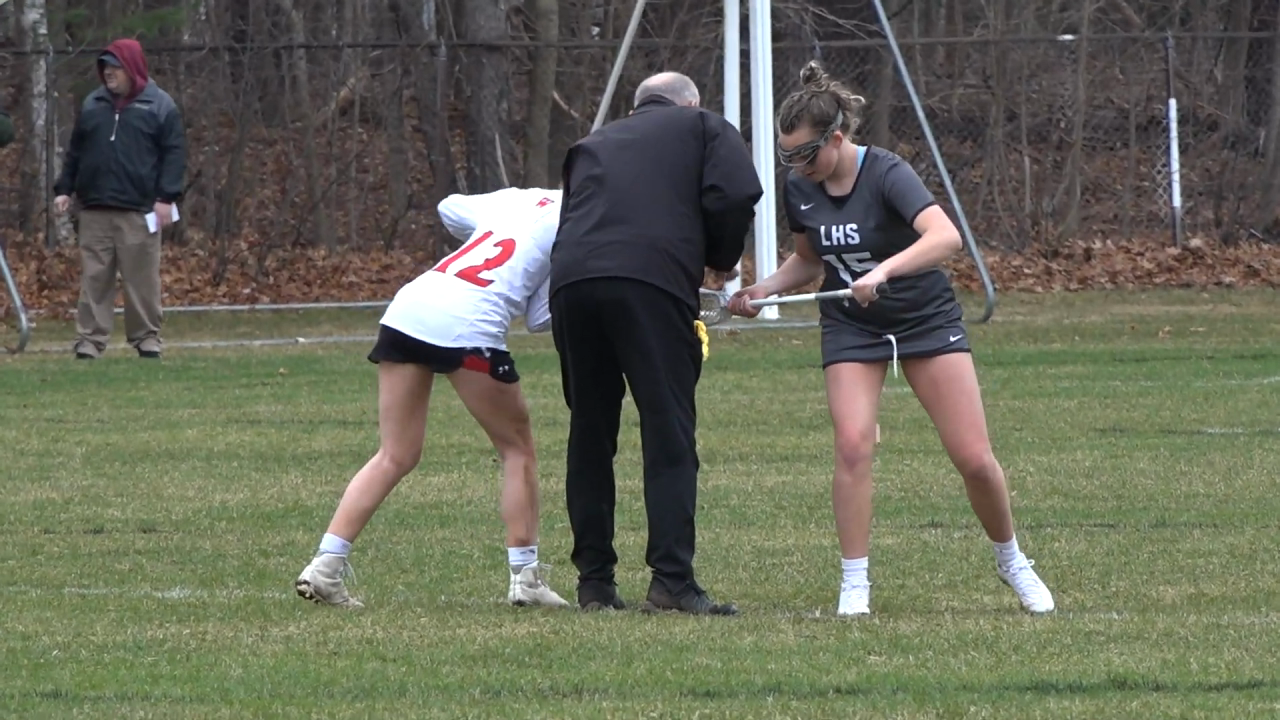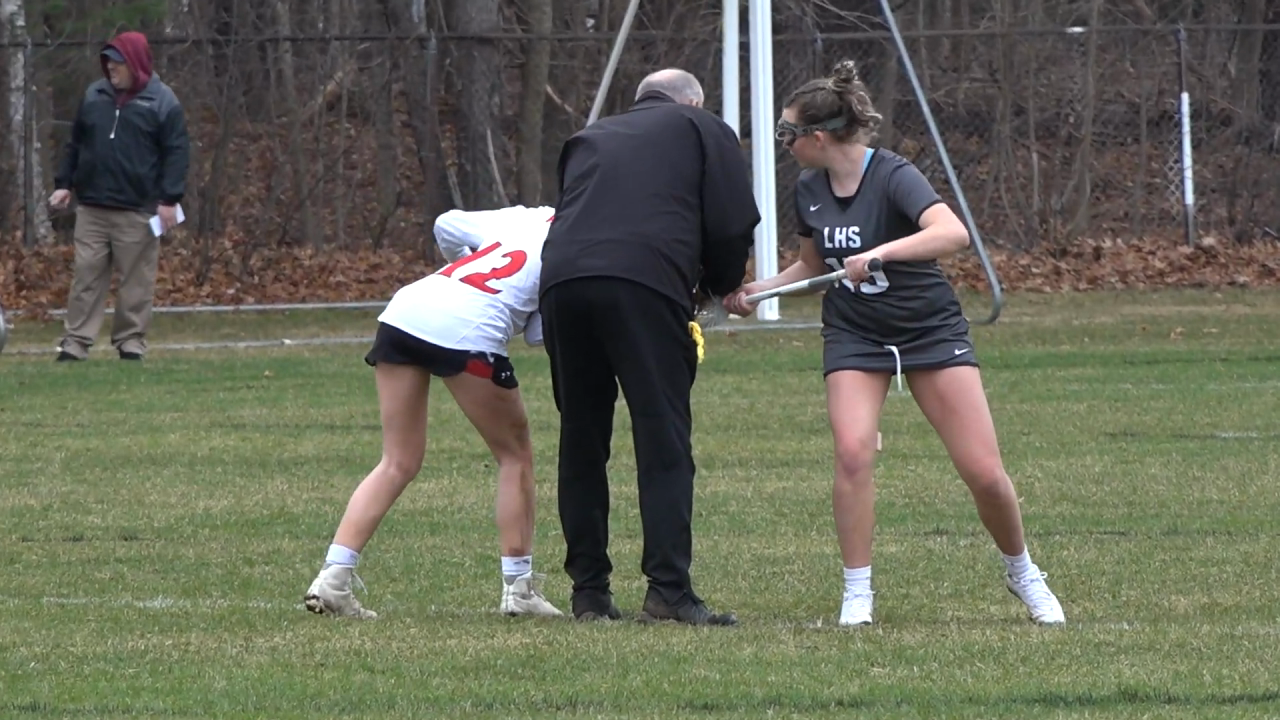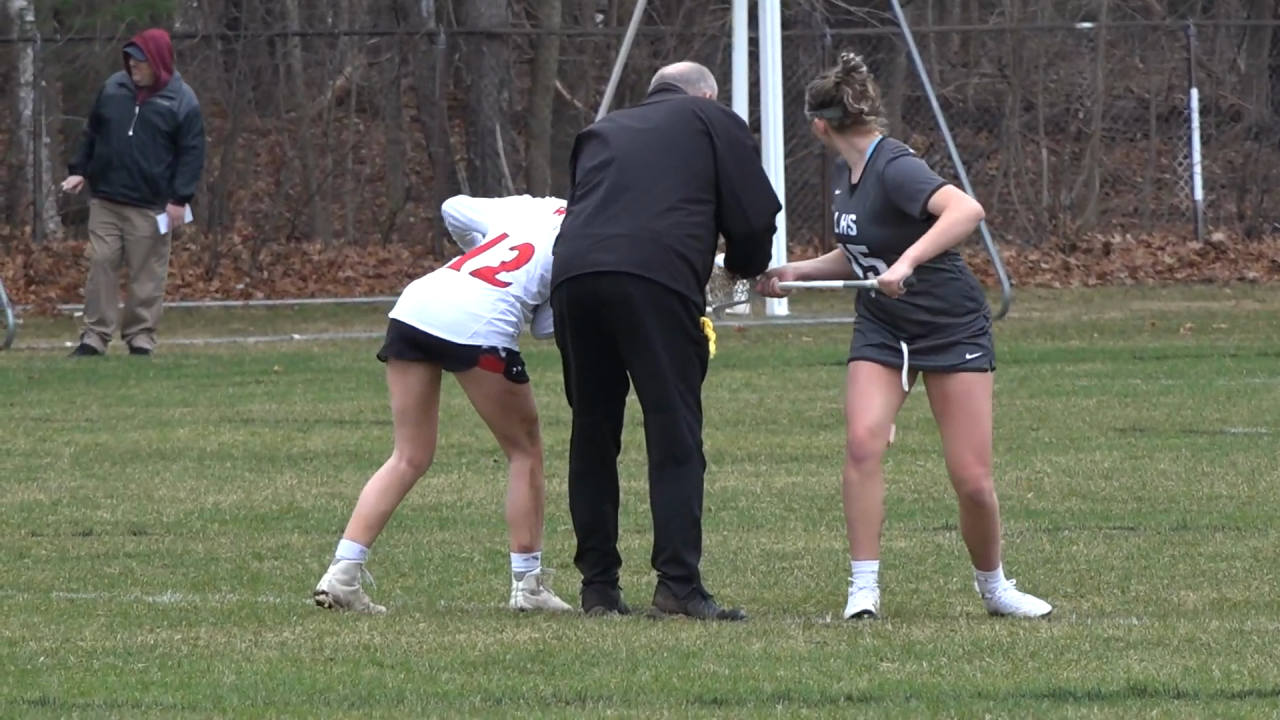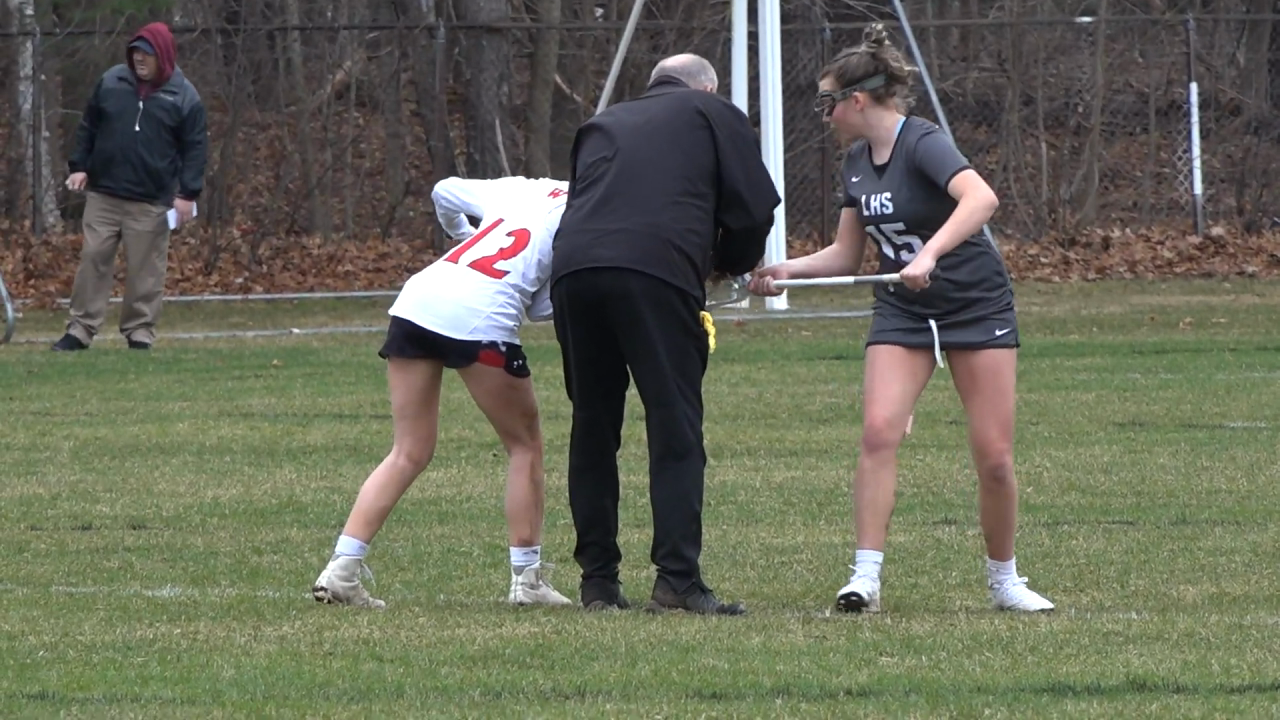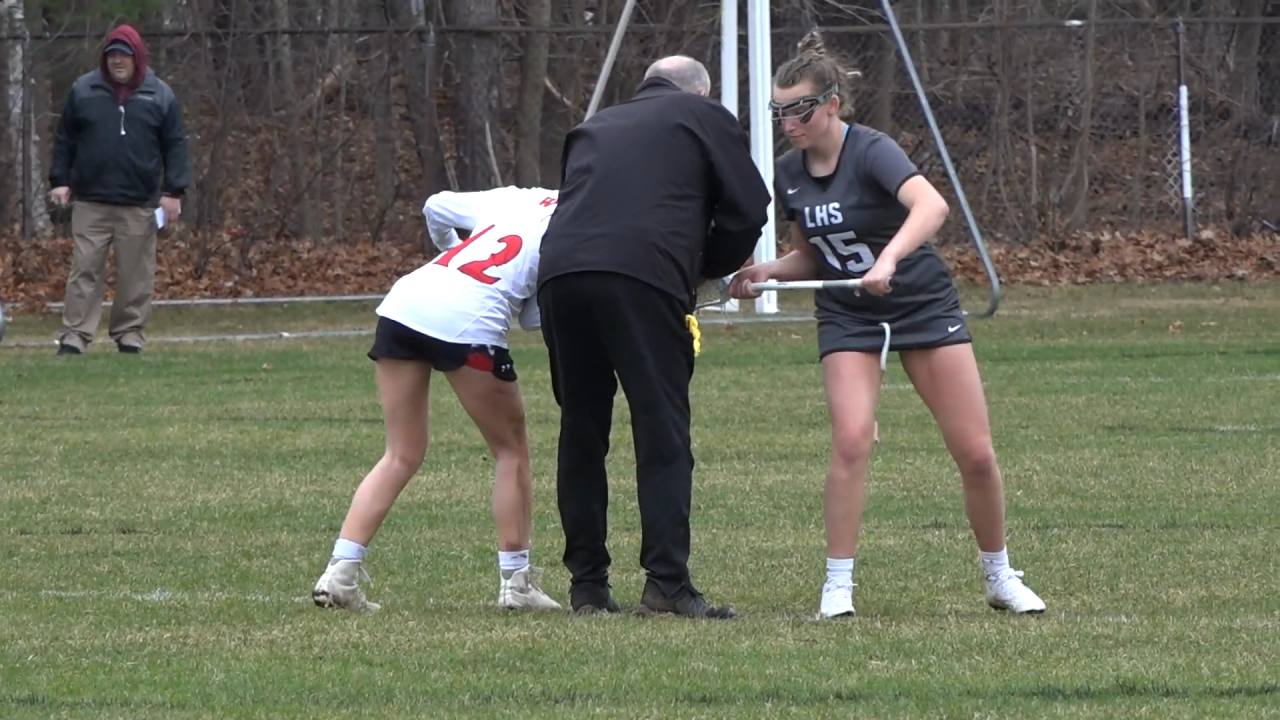
dt=0.4s
person 1, frame 1
left shoulder: (888, 172)
right shoulder: (799, 189)
left elbow: (947, 238)
left wrist: (883, 270)
right wrist: (764, 288)
left hip: (927, 319)
right hip: (851, 326)
left knee: (974, 457)
right knee: (853, 445)
left ankle: (1011, 561)
right ankle: (854, 581)
person 1, frame 2
left shoulder: (894, 176)
right shoulder: (808, 189)
left elbow: (954, 233)
left wrist: (878, 252)
right wrist: (761, 288)
left hip: (931, 329)
right hip: (854, 335)
left knee: (985, 472)
right knee: (852, 454)
left ankle: (1024, 573)
right ankle: (856, 591)
person 1, frame 3
left shoulder: (895, 167)
right shoulder: (845, 176)
left elbow: (968, 211)
left wrist: (906, 262)
right wrist: (793, 270)
left hip: (952, 328)
right hip: (881, 328)
left knee: (972, 478)
right knee: (862, 443)
left ankle: (993, 585)
right ankle: (864, 586)
person 1, frame 4
left shoulder: (923, 141)
right shoulder: (856, 163)
left elbow: (982, 197)
right elbow: (846, 255)
left wrist: (930, 253)
right wrist: (786, 269)
left hip: (977, 306)
right hip: (902, 310)
left knee: (995, 454)
right knee: (878, 432)
left ankle: (1004, 581)
right ankle: (865, 576)
person 1, frame 5
left shoulder: (871, 149)
right shoulder: (788, 173)
left elbow: (932, 205)
left wrist: (889, 259)
right wrist: (765, 270)
left hip: (926, 308)
right hip: (847, 317)
left knee: (976, 451)
right knee: (852, 439)
left ankle: (999, 577)
right ankle: (838, 583)
person 2, frame 1
left shoulder: (594, 142)
right shoulder: (705, 127)
right elbow: (734, 198)
right wrist: (719, 262)
left hip: (572, 281)
right hip: (652, 283)
left knee: (590, 434)
right knee: (669, 435)
left ankle: (594, 581)
right ankle: (672, 581)
person 2, frame 2
left shoulder: (590, 137)
right shoulder: (704, 129)
right elbow: (732, 226)
right wrist: (718, 288)
left hip: (562, 281)
right hip: (645, 283)
left knee: (581, 441)
right knee: (663, 442)
left ankle: (589, 591)
right ankle: (668, 591)
person 2, frame 3
left shoulder: (601, 130)
right shoulder: (714, 121)
right elbow: (754, 218)
right wrist: (747, 269)
left hip: (573, 275)
right hip: (655, 279)
left knee: (592, 434)
right knee: (674, 435)
left ankle: (598, 586)
right ankle: (678, 585)
person 2, frame 4
left shoulder: (602, 124)
right shoulder: (715, 114)
right elbow: (753, 212)
right wrist: (729, 266)
left hip: (574, 269)
right hip: (657, 272)
left knee: (592, 428)
right knee: (675, 430)
left ankle: (597, 580)
right ankle: (677, 580)
person 2, frame 5
left shoulder: (593, 127)
right shoulder: (706, 117)
right elbow: (746, 215)
right wrist: (708, 268)
left hip: (560, 273)
right hip: (643, 278)
left knee: (581, 433)
right knee: (662, 433)
left ankle: (587, 584)
right ankle: (667, 584)
person 3, frame 1
left shoulder: (521, 197)
left elbow: (450, 208)
right elbow: (539, 318)
left hip: (408, 308)
right hip: (467, 325)
left knee: (395, 457)
right knee: (518, 450)
left ankle: (325, 566)
right ankle: (525, 578)
person 3, frame 2
left shoulder: (523, 216)
left elbow: (447, 225)
right elbow: (539, 334)
left hip: (405, 311)
right hip: (467, 330)
left knee: (398, 463)
right knee: (515, 455)
left ankle: (333, 578)
right ankle: (518, 587)
person 3, frame 3
left shoulder: (528, 205)
left elbow: (453, 209)
right elbow: (545, 325)
left hip: (417, 305)
right hip: (479, 324)
left knee: (409, 458)
right knee: (525, 452)
left ankle: (342, 574)
right ankle: (528, 584)
person 3, frame 4
left shoulder: (522, 187)
left elbow: (444, 191)
right elbow: (543, 310)
left hip: (416, 300)
right hip: (479, 317)
left knee: (408, 454)
right knee: (525, 447)
left ankle: (342, 570)
right ankle: (527, 579)
person 3, frame 5
left shoulder: (515, 197)
left elbow: (435, 206)
right elbow: (532, 318)
left hip: (404, 302)
right hip: (467, 321)
left knee: (401, 457)
right knee: (511, 451)
left ankle: (340, 572)
right ankle: (516, 582)
person 4, frame 1
left shoulder: (159, 104)
right shoulder: (92, 104)
left elbow: (174, 154)
right elbow: (75, 152)
left wrist: (166, 197)
right wrist: (64, 189)
left hip: (140, 211)
right hip: (94, 210)
left knee: (142, 281)
right knee: (93, 281)
left ankle: (147, 341)
right ankle: (89, 344)
person 4, frame 2
left shoulder: (162, 100)
right shoulder: (94, 95)
left elbow: (176, 153)
right elbow: (75, 144)
left wrist: (169, 198)
right wrist: (64, 183)
left hip: (138, 210)
right hip: (92, 207)
left knee: (135, 282)
right knee: (86, 276)
left ankle: (131, 344)
right ankle: (74, 345)
person 4, frame 3
left shoulder: (182, 100)
right shoulder: (113, 88)
left elbow: (192, 153)
right elbow: (91, 133)
left wrist: (180, 198)
right wrist: (78, 169)
left hip: (151, 206)
right hip: (105, 200)
left knee: (146, 276)
right knee: (101, 267)
left ankle: (141, 339)
right ankle: (94, 338)
person 4, frame 4
left shoulder: (184, 95)
right shoulder: (111, 81)
left elbow: (195, 148)
right elbow: (88, 127)
left wrist: (188, 193)
right wrist: (79, 166)
left hip: (152, 201)
right hip: (103, 194)
left knee: (146, 271)
right knee: (93, 260)
left ankle: (140, 334)
right ankle: (78, 331)
person 4, frame 5
left shoulder: (160, 95)
right shoulder: (83, 90)
left elbow: (175, 146)
right elbow: (65, 139)
left wrist: (173, 191)
right wrist: (60, 179)
left hip: (140, 204)
right hip: (90, 201)
left knee: (136, 275)
right knee: (85, 270)
left ankle: (129, 338)
right ankle: (74, 339)
